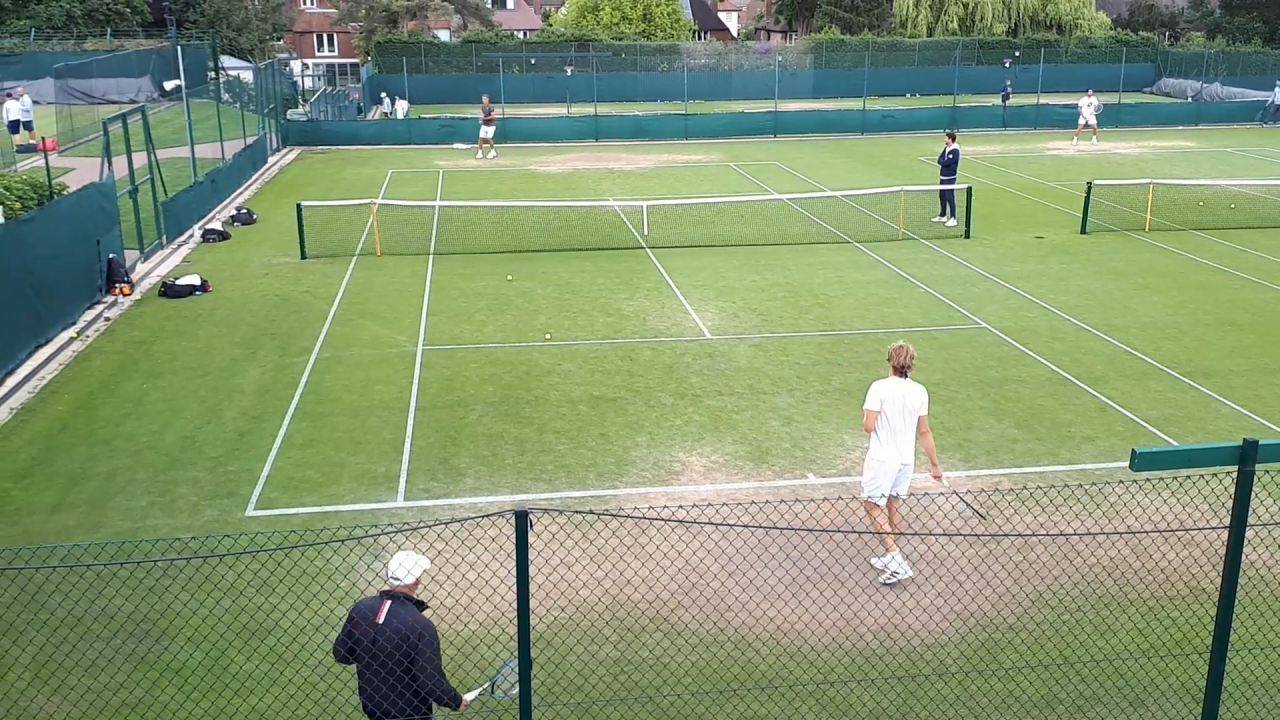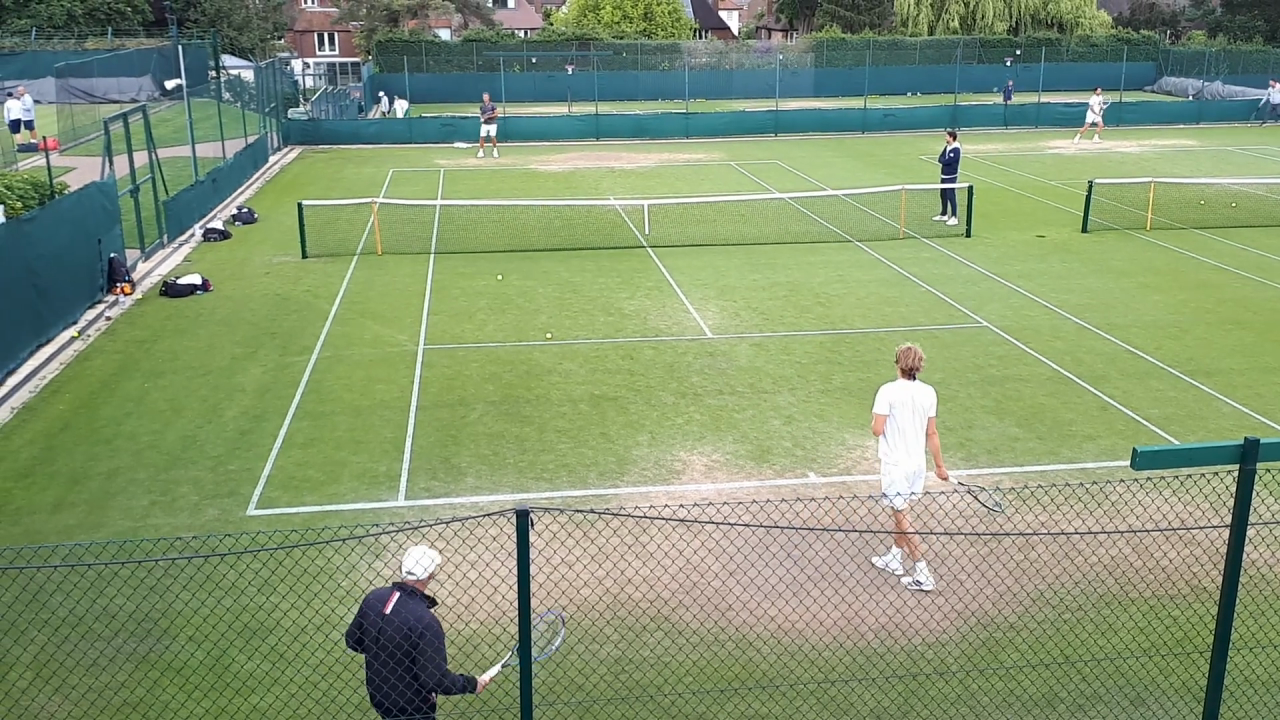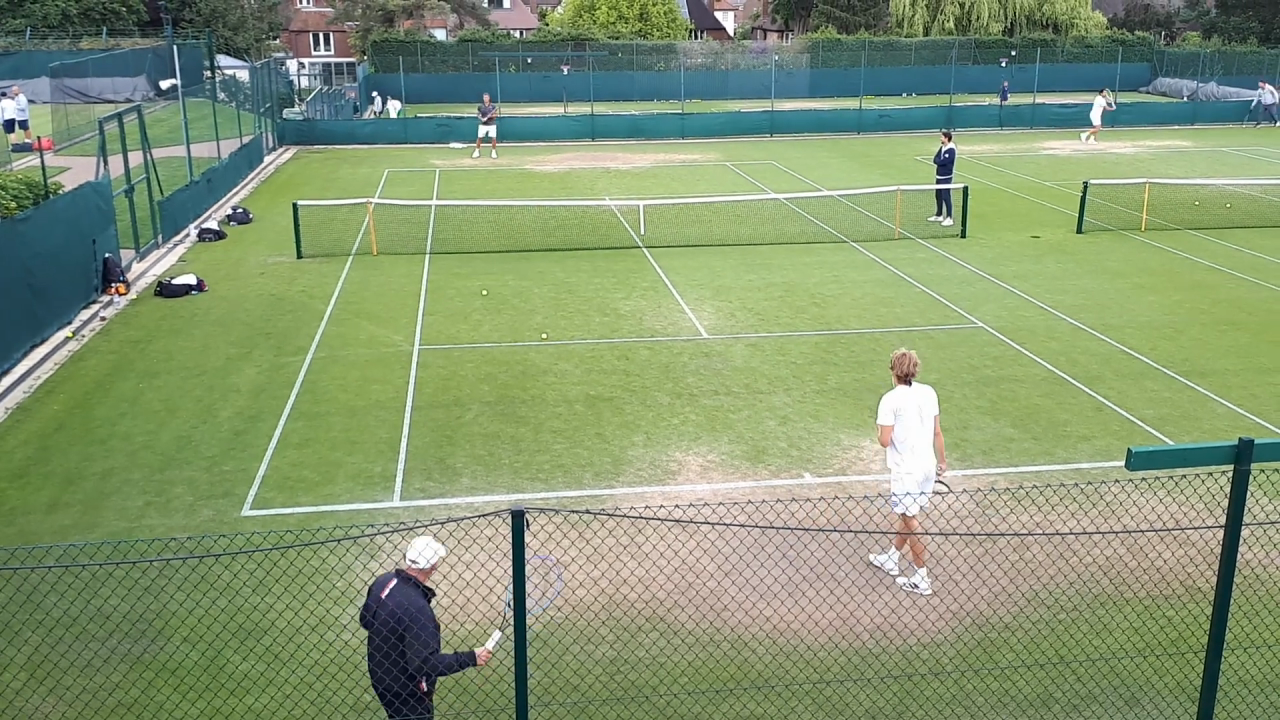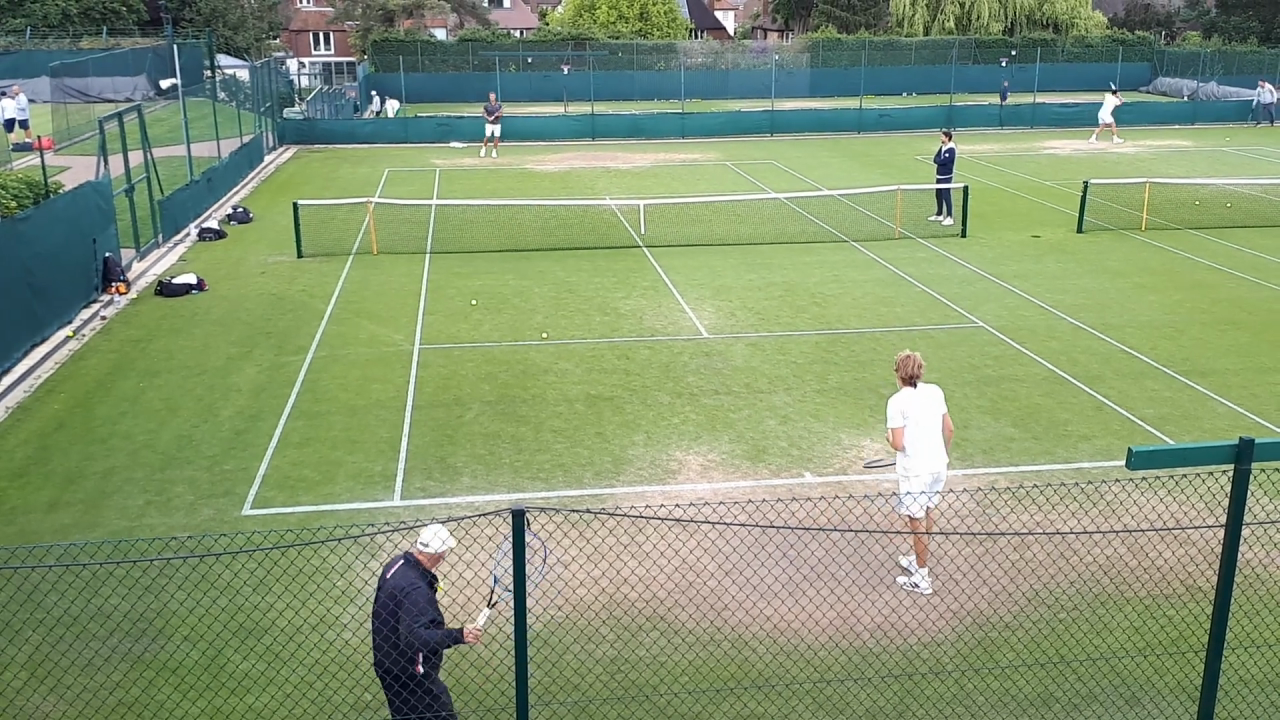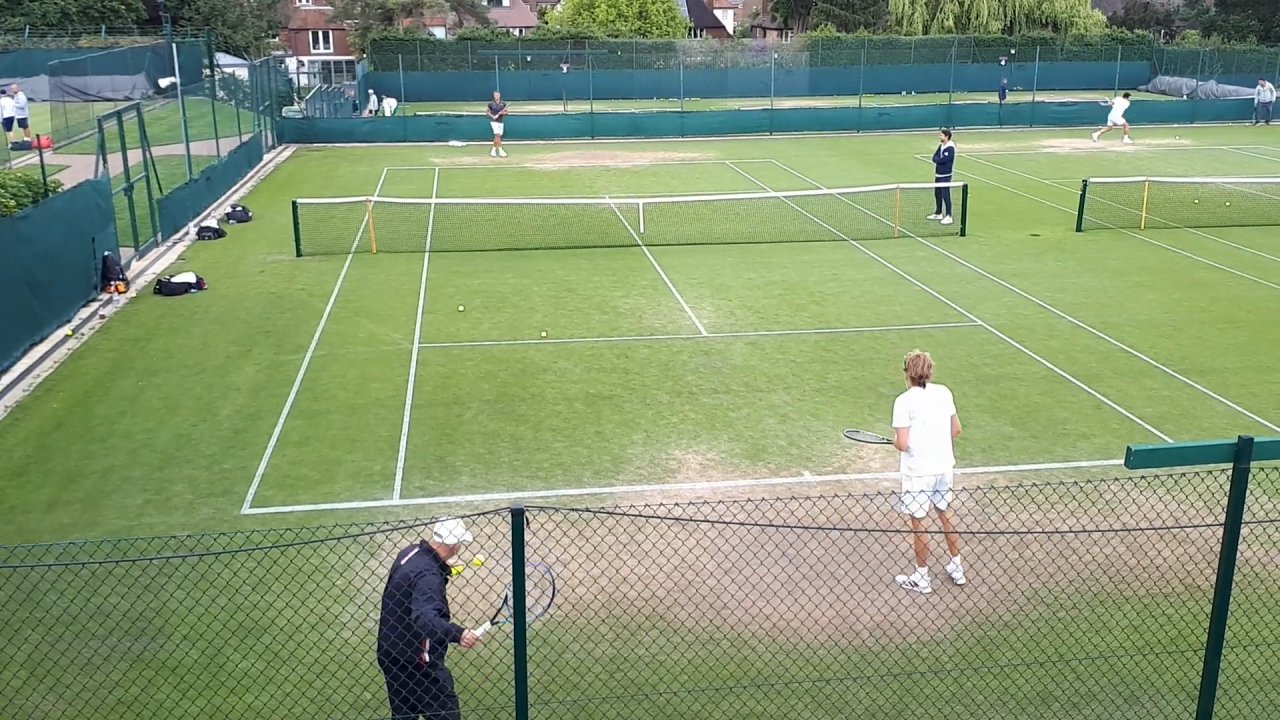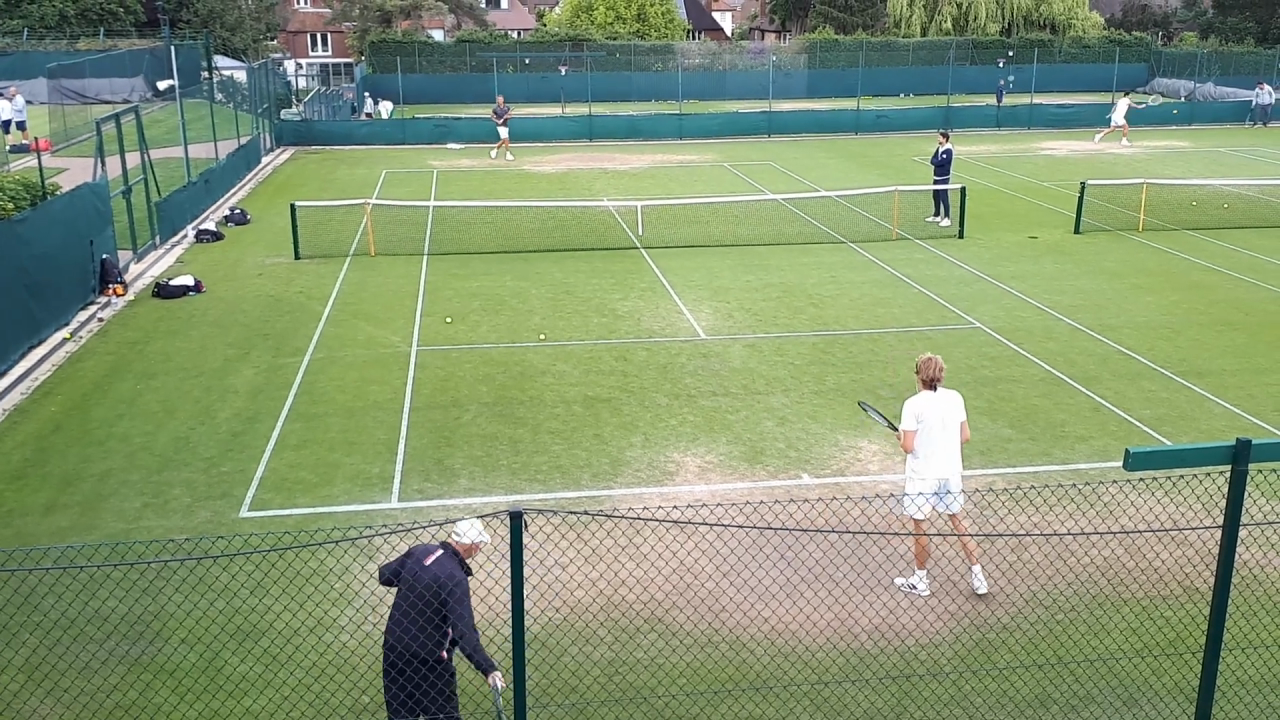
dt=0.2s
person 1, frame 1
left shoulder: (879, 387)
right shoulder: (919, 392)
left elbow: (868, 426)
right elbow: (924, 432)
left wrist: (866, 416)
right wrist: (935, 464)
left hip: (881, 460)
right hip: (905, 460)
left knee: (874, 508)
right knee: (893, 506)
left ankle: (897, 563)
right ankle: (891, 559)
person 1, frame 2
left shoulder: (888, 391)
right shoulder: (929, 392)
left elbow: (877, 430)
right elbow: (931, 434)
left wrist: (876, 419)
right wrist: (939, 465)
left hip: (895, 464)
right hip: (917, 463)
left knee: (901, 516)
right knee: (902, 511)
left ankle: (923, 574)
right ankle: (894, 558)
person 1, frame 3
left shoulder: (890, 400)
right shoulder: (929, 393)
left elbow: (885, 441)
right elbow: (937, 433)
left wrist: (880, 432)
right wrist: (942, 461)
left hip: (906, 470)
right hip: (928, 467)
left knee: (911, 523)
right knee: (907, 516)
left ankle: (921, 579)
right ankle: (891, 558)
person 1, frame 4
left shoulder: (897, 401)
right shoulder: (935, 391)
left elbow: (898, 444)
right elbow: (949, 429)
left wrist: (889, 437)
left hip: (915, 471)
right hip: (938, 466)
left knee: (917, 523)
right knee: (926, 515)
left ankle: (922, 579)
right ankle: (917, 561)
person 1, frame 5
left shoulder: (904, 401)
right shoulder: (944, 393)
left elbow: (902, 444)
right elbow: (956, 430)
left wrist: (895, 438)
left hip: (918, 472)
right hip: (944, 467)
left knee: (918, 523)
right knee: (946, 514)
left ankle: (922, 578)
right ankle: (956, 567)
person 1, frame 6
left shoulder: (913, 404)
right shoulder: (956, 398)
left elbow: (908, 447)
right elbow: (965, 436)
left wrist: (902, 437)
left hip: (923, 475)
right hip: (951, 473)
left knee: (920, 526)
right knee: (958, 521)
left ankle: (920, 580)
right ankle: (977, 576)
person 2, frame 1
left shoulder: (361, 608)
right shoulder: (420, 626)
left elbow: (340, 654)
right elbow: (431, 684)
right wrist: (457, 701)
left hip: (372, 703)
person 2, frame 2
left shoulder: (374, 598)
right shoulder: (425, 621)
left elbow: (353, 641)
right elbow: (435, 679)
right wrist: (473, 684)
left hip: (379, 694)
right hip: (411, 705)
person 2, frame 3
left shoulder: (382, 582)
right shoulder: (417, 609)
left elbow: (366, 619)
right elbow: (422, 664)
right wrist: (470, 658)
left hip: (381, 680)
right hip: (408, 690)
person 2, frame 4
left shoulder: (396, 565)
right shoulder: (416, 589)
right elbow: (414, 637)
right wrist: (458, 636)
left hip: (388, 665)
right hip: (412, 674)
person 2, frame 5
left shoulder: (411, 553)
right shoulder: (429, 575)
right elbow: (424, 619)
right wrist: (458, 634)
left hip: (391, 654)
right hip: (417, 662)
person 2, frame 6
left shoulder: (419, 551)
right shoulder: (455, 578)
left elbow: (385, 576)
right elbow: (464, 629)
right wrist: (488, 669)
left hip: (394, 649)
right hip: (428, 659)
